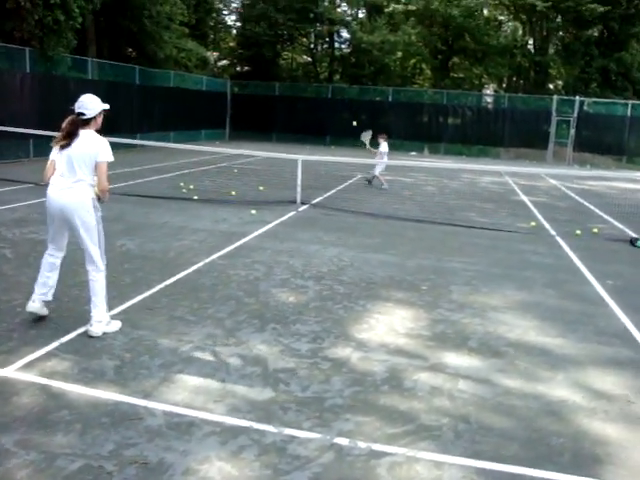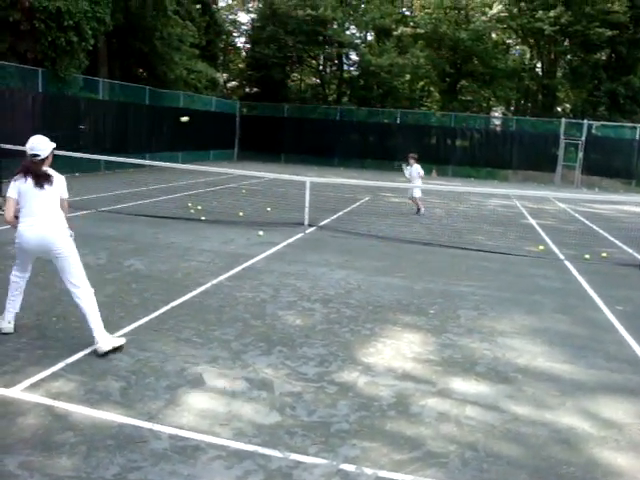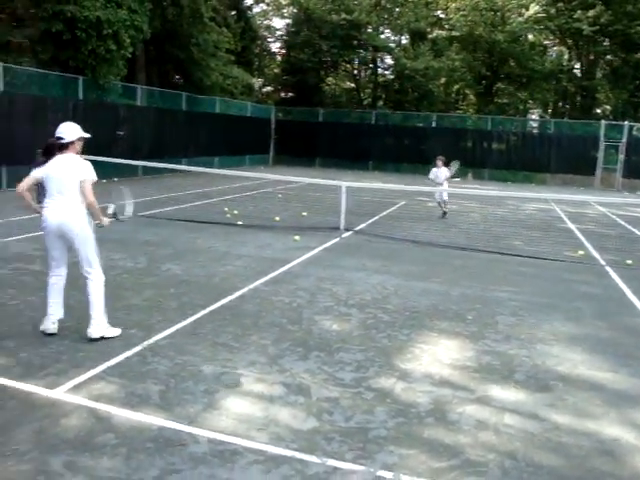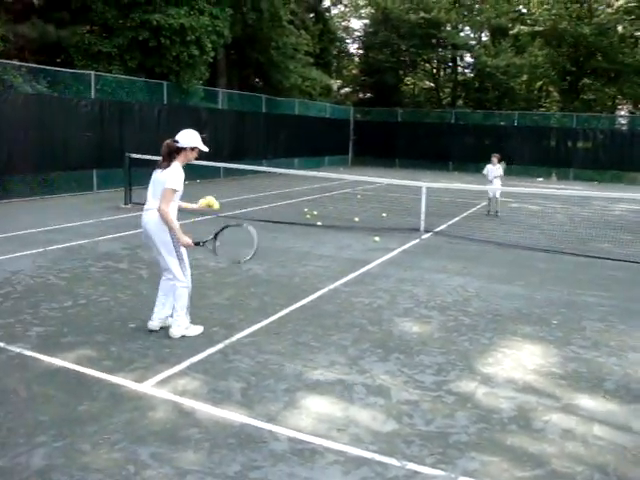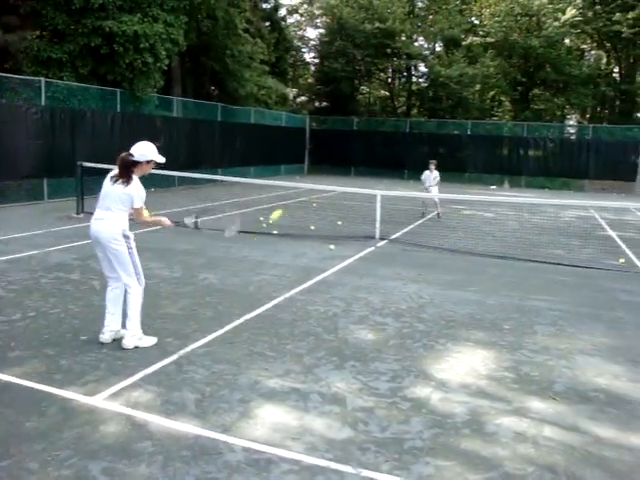
dt=0.5s
person 1, frame 1
left shoulder: (63, 141)
right shoulder: (99, 143)
left elbow: (47, 176)
right elbow: (103, 186)
right wrist: (103, 196)
left hip: (55, 198)
right hip: (80, 202)
left knee: (54, 250)
right knee: (95, 263)
left ankle: (38, 299)
right ankle: (98, 321)
person 1, frame 2
right shoulder: (58, 179)
left hip: (27, 235)
right hip: (56, 234)
left knee: (19, 273)
right knee: (80, 287)
right ankle: (102, 338)
person 1, frame 3
left shoulder: (48, 165)
right shoulder: (83, 165)
left elbow: (21, 189)
right elbow: (89, 199)
left wrist: (37, 207)
right wrist: (100, 218)
left hip: (51, 219)
right hip: (76, 219)
left knee: (57, 271)
right knee: (93, 273)
left ankle: (50, 321)
right ankle: (97, 325)
person 1, frame 4
left shoulder: (164, 166)
right shoulder: (176, 173)
right elbow: (163, 208)
left wrist: (191, 206)
right wrist: (180, 235)
left hip: (149, 220)
right hip: (159, 223)
left knee: (170, 272)
right knee: (181, 274)
left ankle: (159, 317)
right ankle: (180, 325)
person 1, frame 5
left shoulder: (114, 174)
right shoulder: (136, 188)
right elbow: (141, 218)
right wrist: (160, 220)
left hip: (97, 228)
right hip: (115, 233)
left knee: (115, 281)
right knee: (134, 283)
left ankle: (109, 330)
right ankle: (133, 335)
